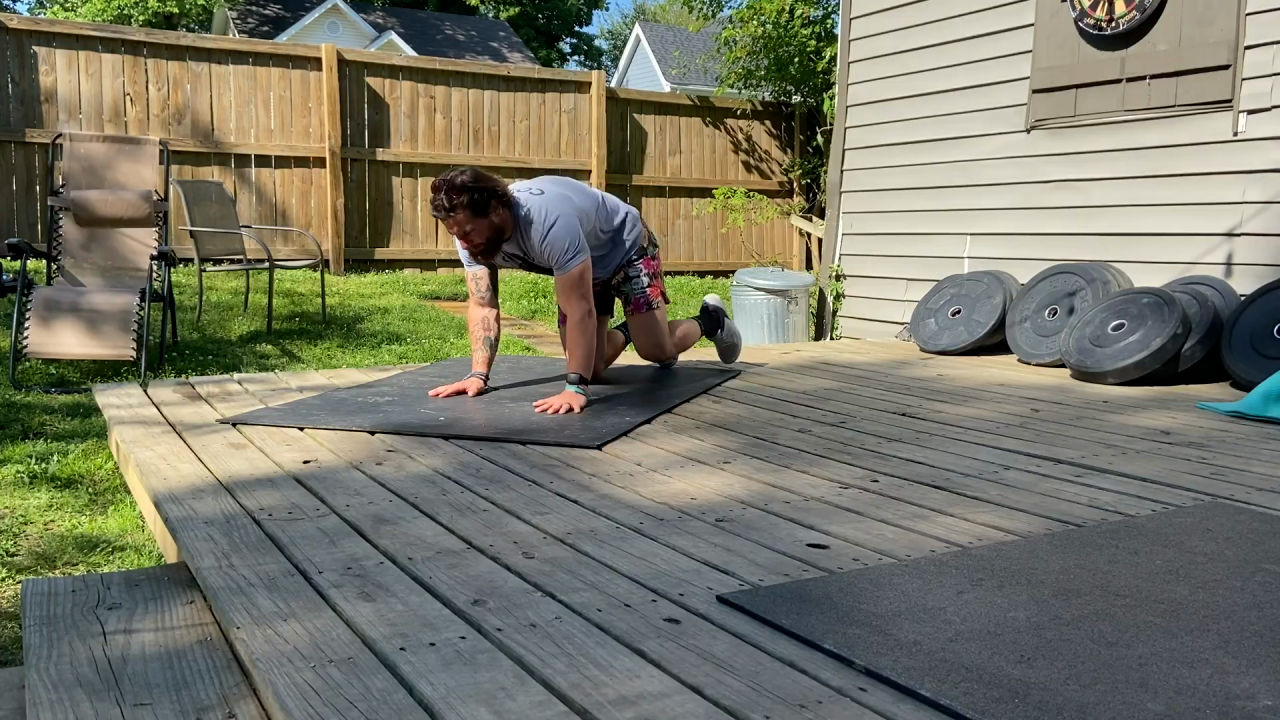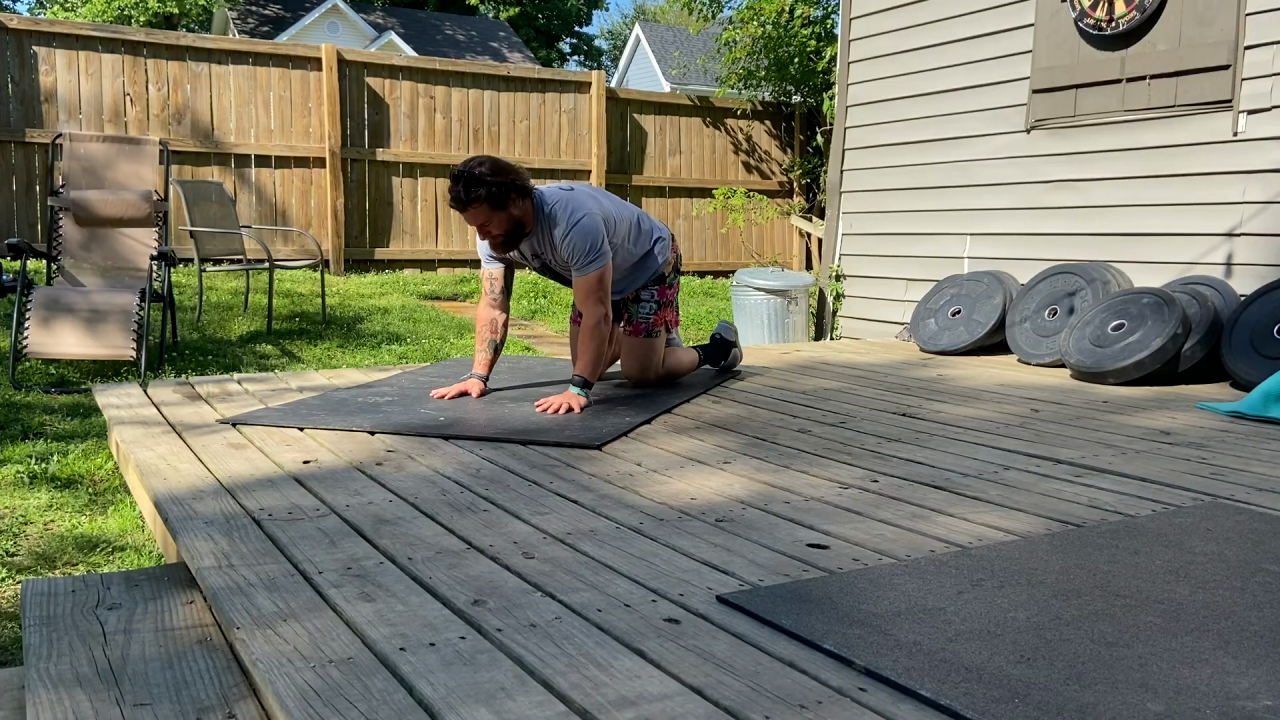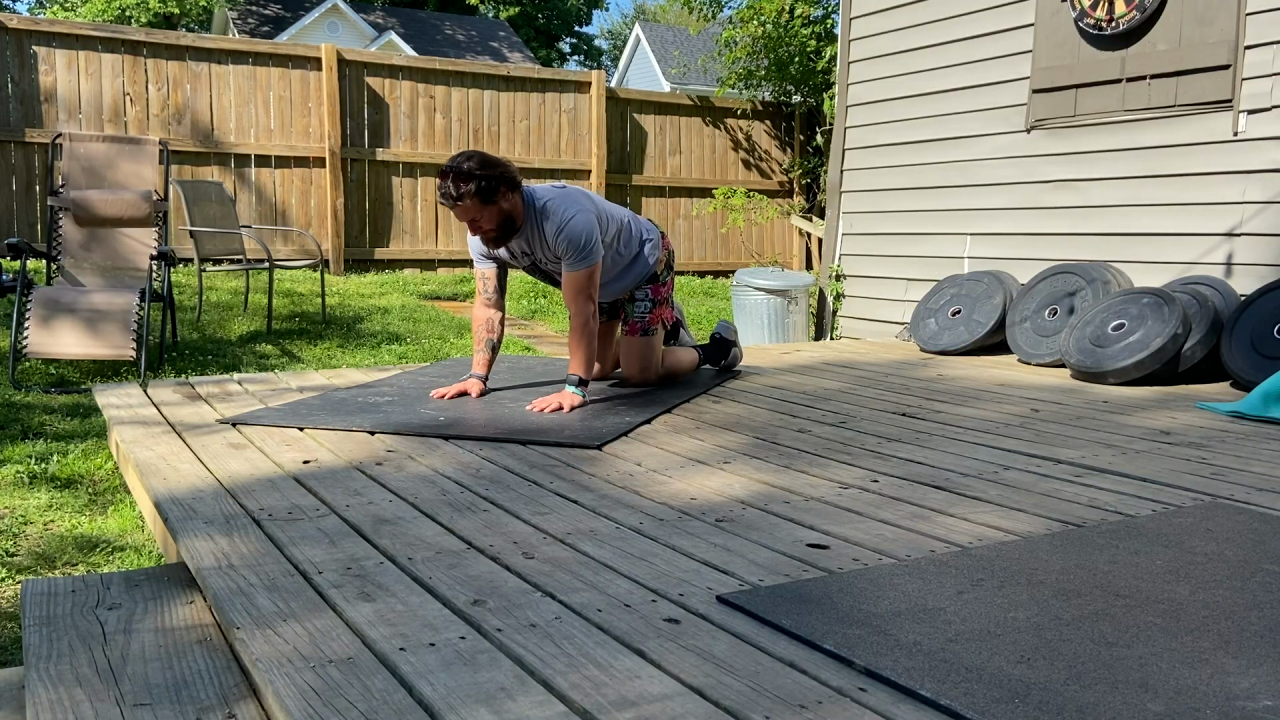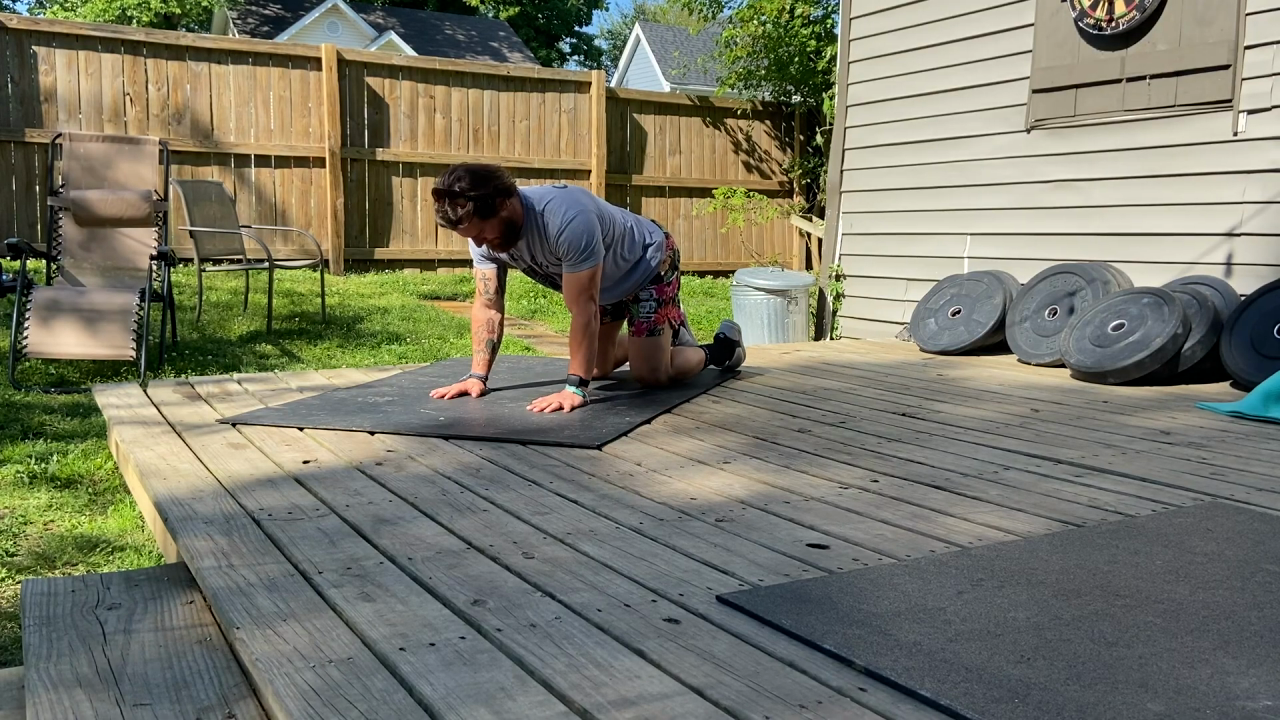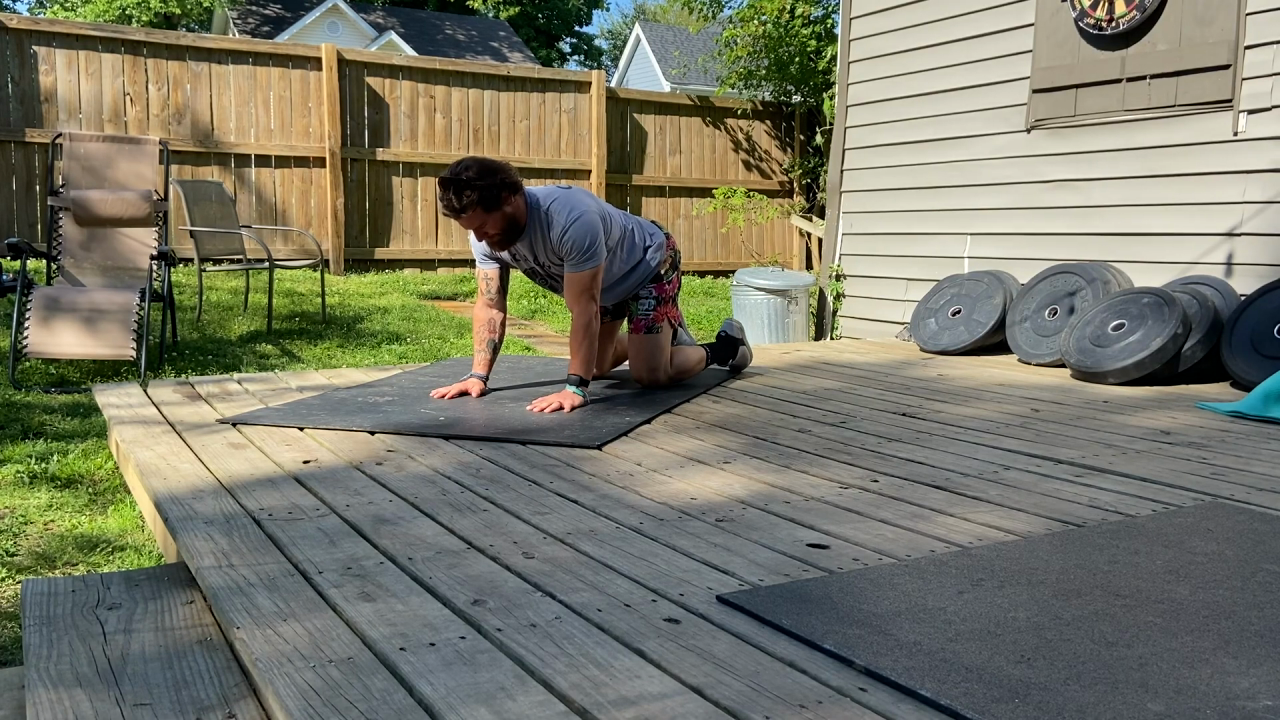
dt=0.7s
person 1, frame 1
left shoulder: (549, 221)
right shoulder: (471, 234)
left elbow: (579, 311)
right elbow: (482, 307)
left wrist: (576, 388)
right wrist: (478, 375)
left hip: (624, 245)
right hip: (579, 266)
left knee: (654, 348)
right knee: (591, 367)
left ankle: (711, 319)
right ankle: (630, 329)
person 1, frame 2
left shoulder: (574, 221)
right shoulder: (492, 234)
left elbow: (596, 312)
right elbow: (493, 307)
left wrist: (578, 389)
right wrist: (478, 376)
left hip: (650, 265)
right hip: (600, 274)
left knee: (640, 374)
right knee: (588, 364)
left ankle: (718, 348)
right ankle: (651, 332)
person 1, frame 3
left shoulder: (566, 218)
right shoulder: (483, 236)
left elbow: (583, 311)
right elbow: (488, 307)
left wrist: (574, 388)
right wrist: (477, 376)
left hip: (644, 262)
right hip: (597, 279)
left knee: (640, 375)
right knee: (597, 368)
left ankle: (718, 347)
right ankle: (665, 329)
person 1, frame 4
left shoulder: (566, 217)
right shoulder: (483, 231)
left elbow: (583, 310)
right elbow: (488, 306)
left wrist: (574, 388)
right wrist: (477, 375)
left hip: (648, 263)
right hip: (602, 279)
left knee: (651, 375)
right knee: (596, 368)
left ankle: (722, 347)
right ankle: (664, 331)
person 1, frame 5
left shoulder: (570, 218)
right shoulder: (485, 235)
left elbow: (584, 310)
right elbow: (489, 306)
left wrist: (575, 388)
right wrist: (478, 375)
left hip: (649, 263)
right hip: (602, 278)
left knee: (650, 375)
right knee: (595, 366)
left ankle: (726, 345)
right ankle: (665, 332)
